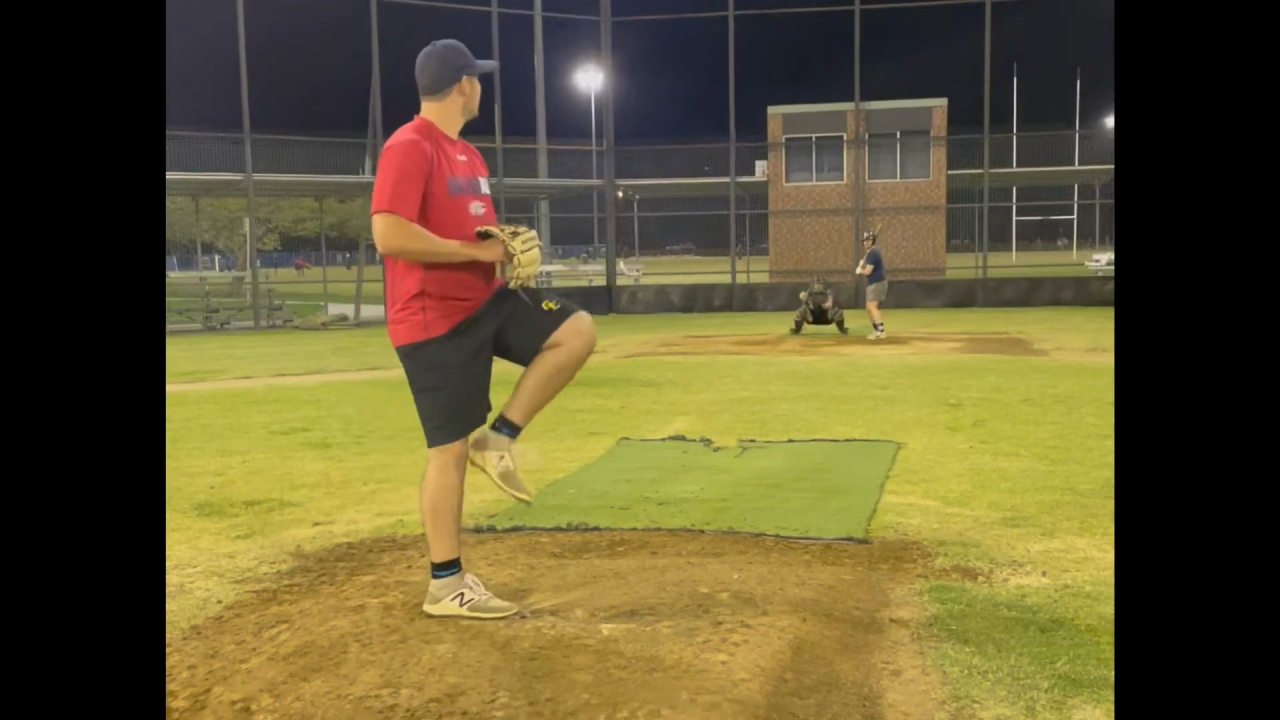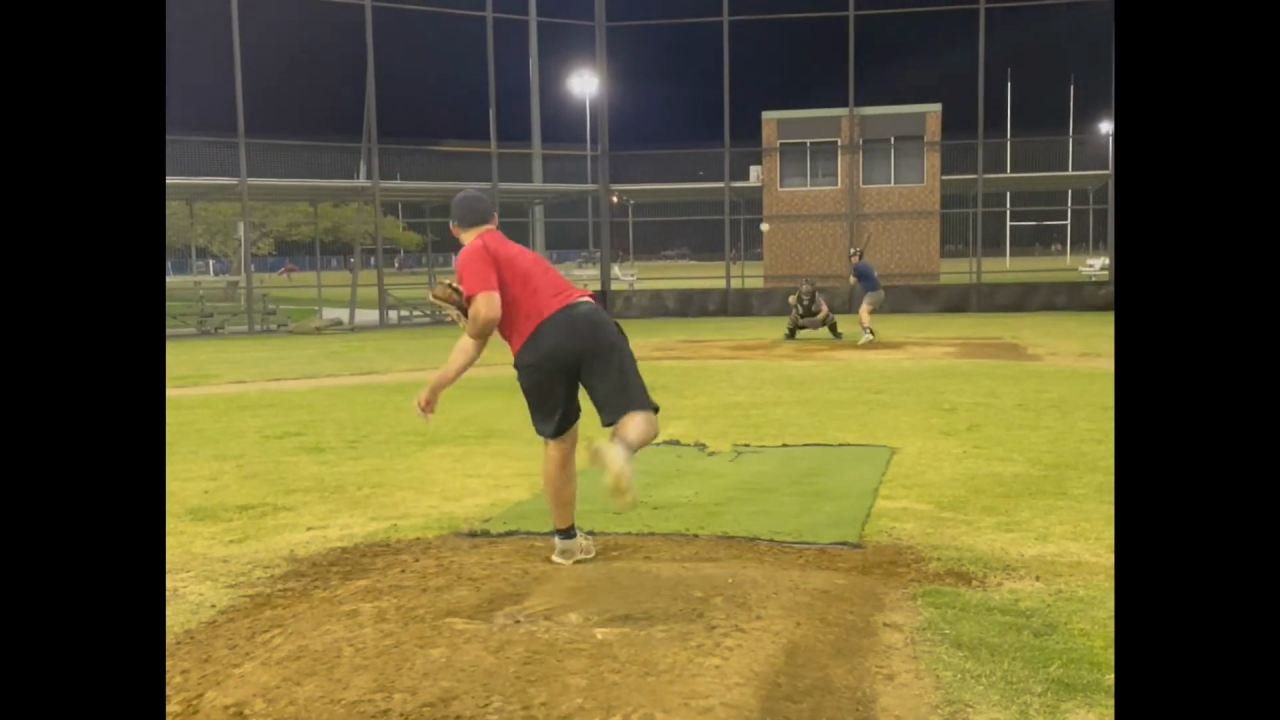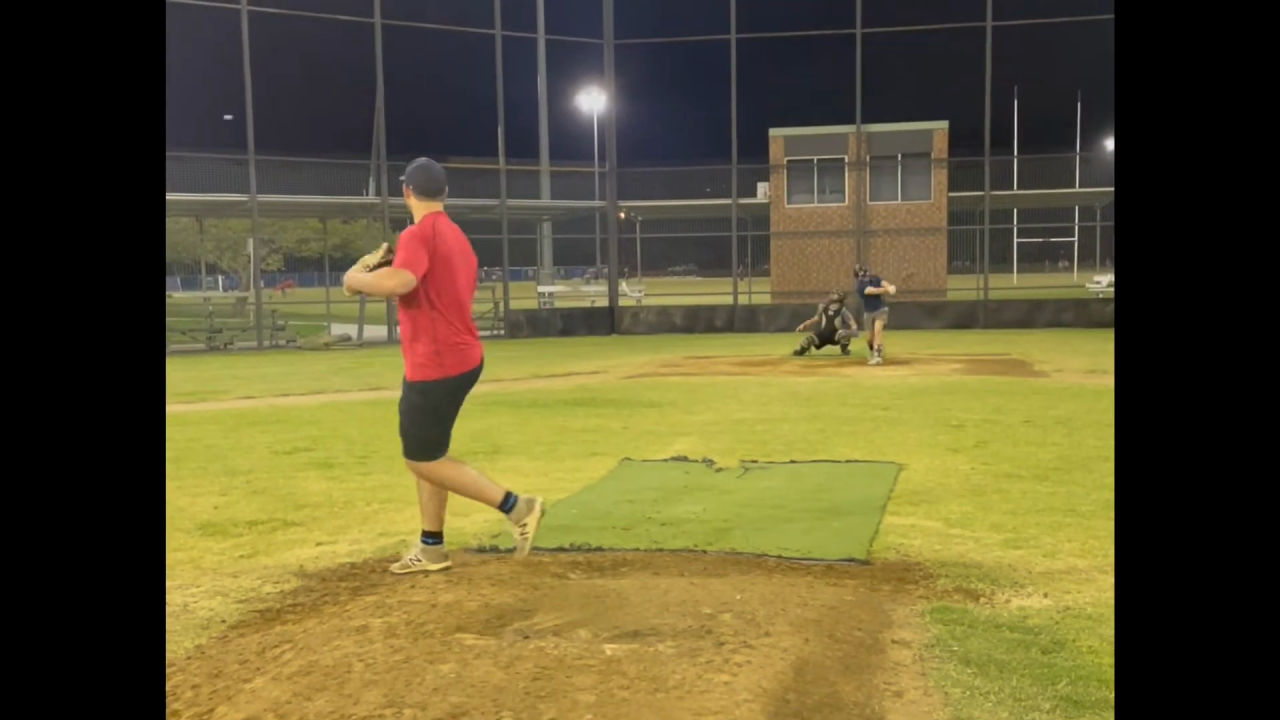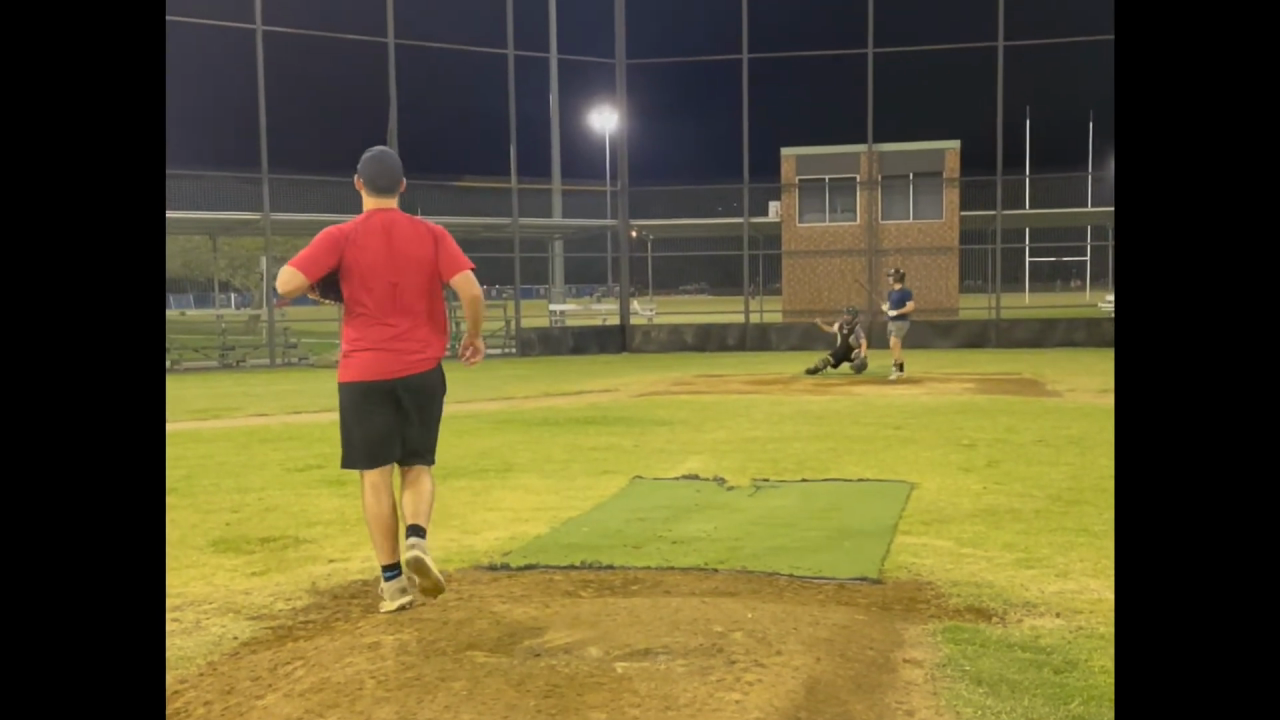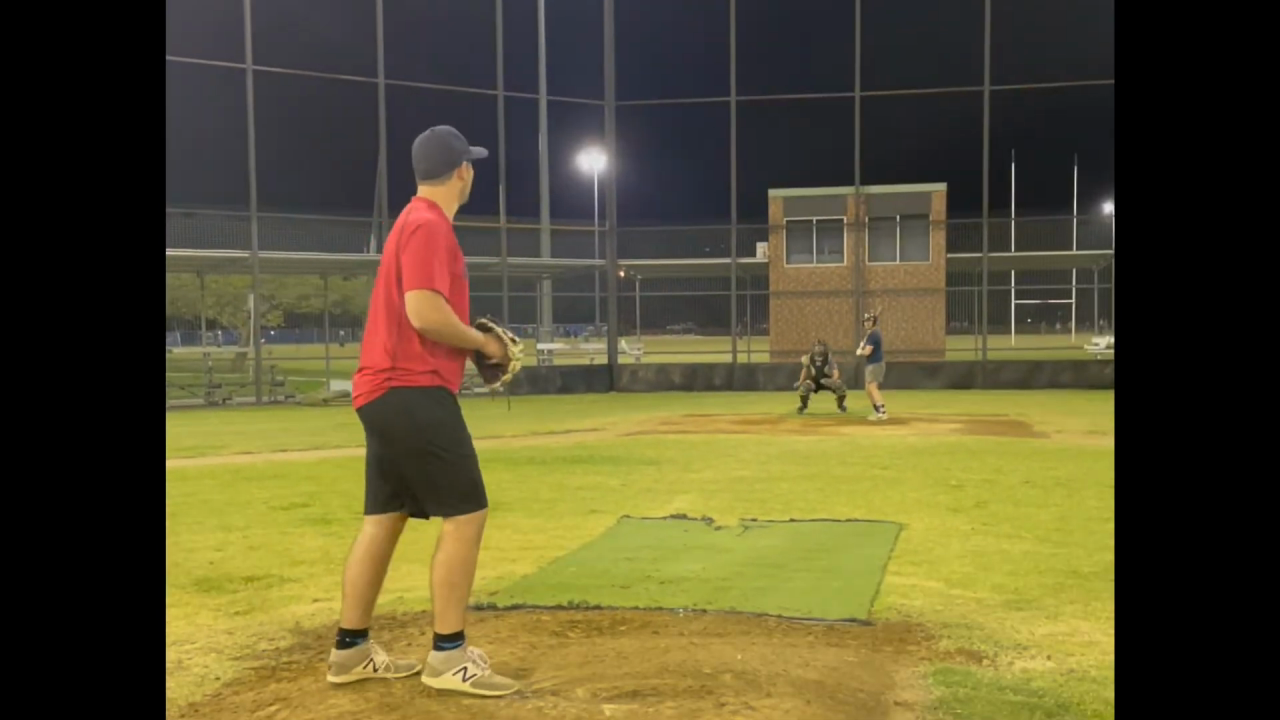
dt=1s
person 1, frame 1
left shoulder: (469, 155)
right shoulder: (408, 147)
right elbow: (389, 236)
left wrist: (509, 246)
right wrist: (475, 251)
left hip: (485, 301)
right hip: (433, 320)
left knee: (579, 331)
right knee: (450, 447)
left ankle: (498, 436)
right ankle: (446, 585)
person 1, frame 2
left shoulder: (470, 255)
right shoulder: (510, 249)
left elbow: (486, 315)
left wrist: (469, 324)
right wrist: (436, 385)
left hip: (539, 345)
right hip: (586, 323)
left knee: (559, 440)
right knee: (640, 422)
left ankle: (566, 539)
right ankle: (618, 448)
person 1, frame 3
left shoulder: (420, 234)
right shoulder: (458, 238)
left elbow: (399, 282)
left wrist: (356, 278)
left hip: (436, 366)
right hip: (460, 360)
left knee: (425, 461)
right knee: (425, 454)
left ankle: (518, 506)
right ankle: (431, 546)
person 1, frame 4
left shoulder: (340, 237)
right shoulder: (431, 234)
left elbow: (286, 285)
right elbow: (471, 291)
left wrist: (317, 277)
right wrist: (473, 335)
left hip: (363, 372)
right hip: (422, 370)
left knee: (376, 475)
right knee: (418, 466)
left ankle: (393, 580)
right ankle: (417, 541)
person 1, frame 5
left shoulder: (410, 222)
right shoulder: (430, 226)
right elbow: (425, 315)
left wrist: (468, 339)
right wrist: (485, 344)
left hip: (386, 390)
right hip: (413, 390)
left knee: (382, 518)
right knee: (465, 514)
left ankle: (350, 650)
right ankle: (448, 655)
